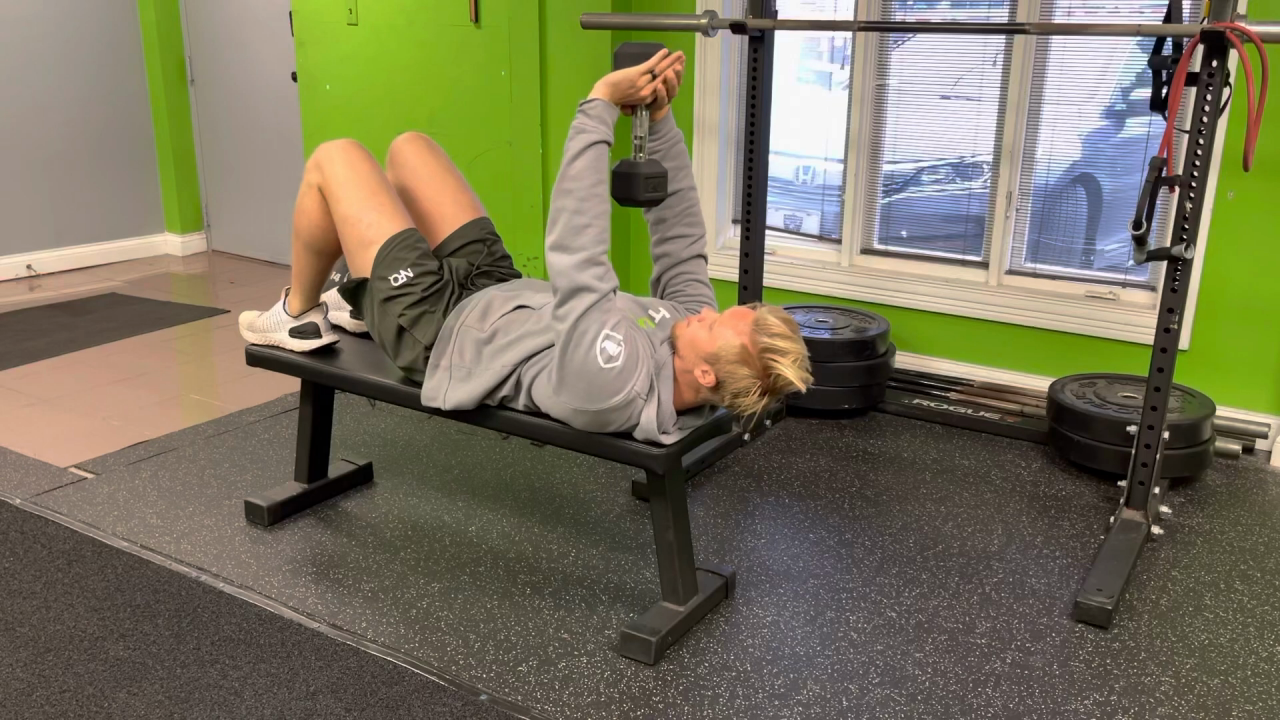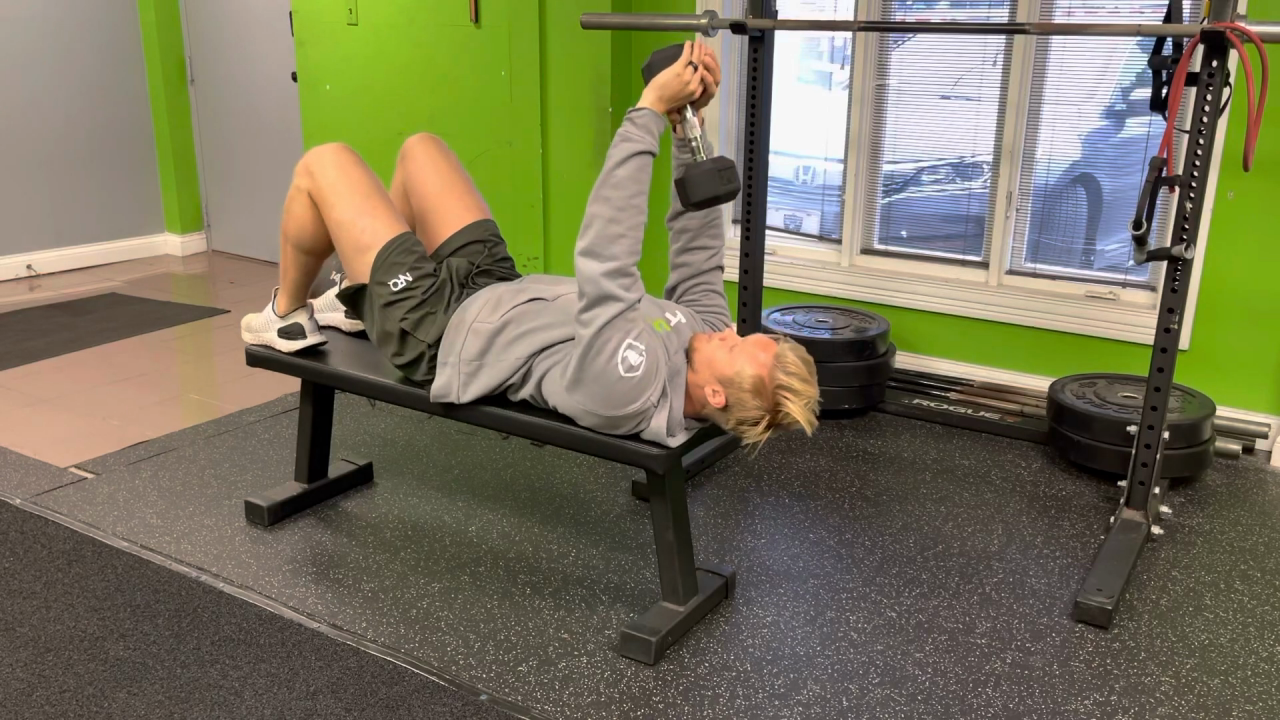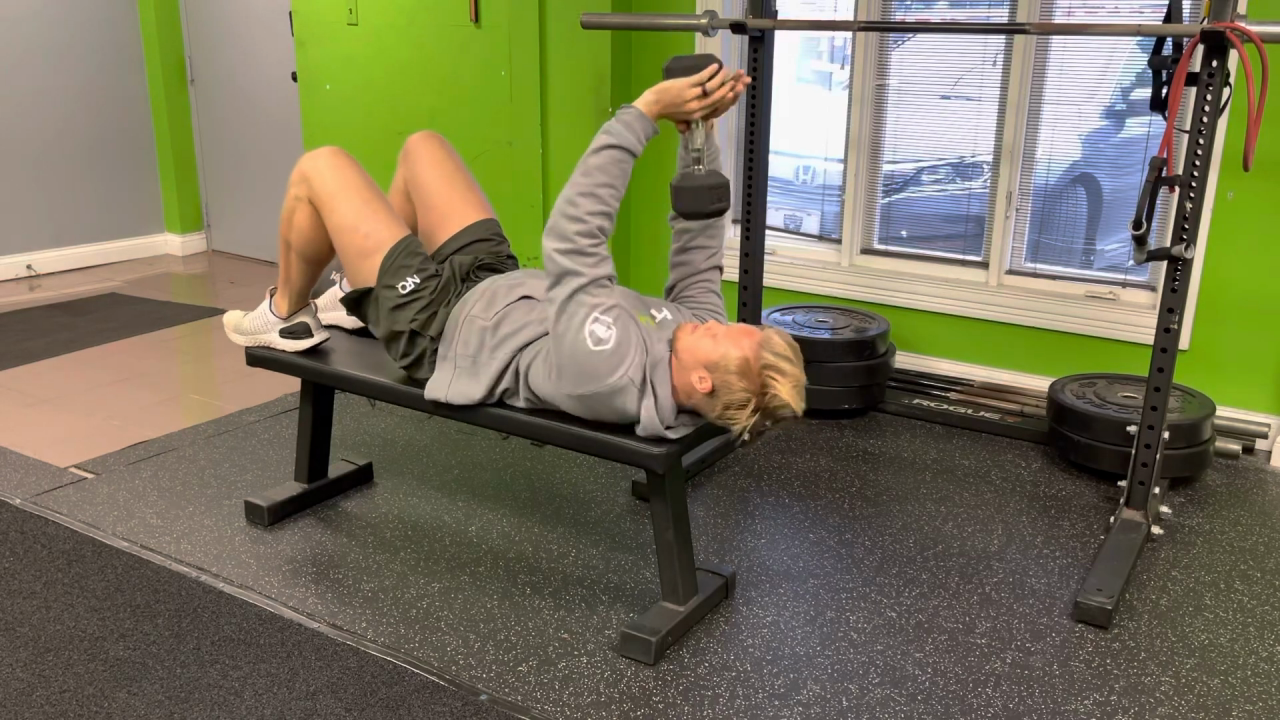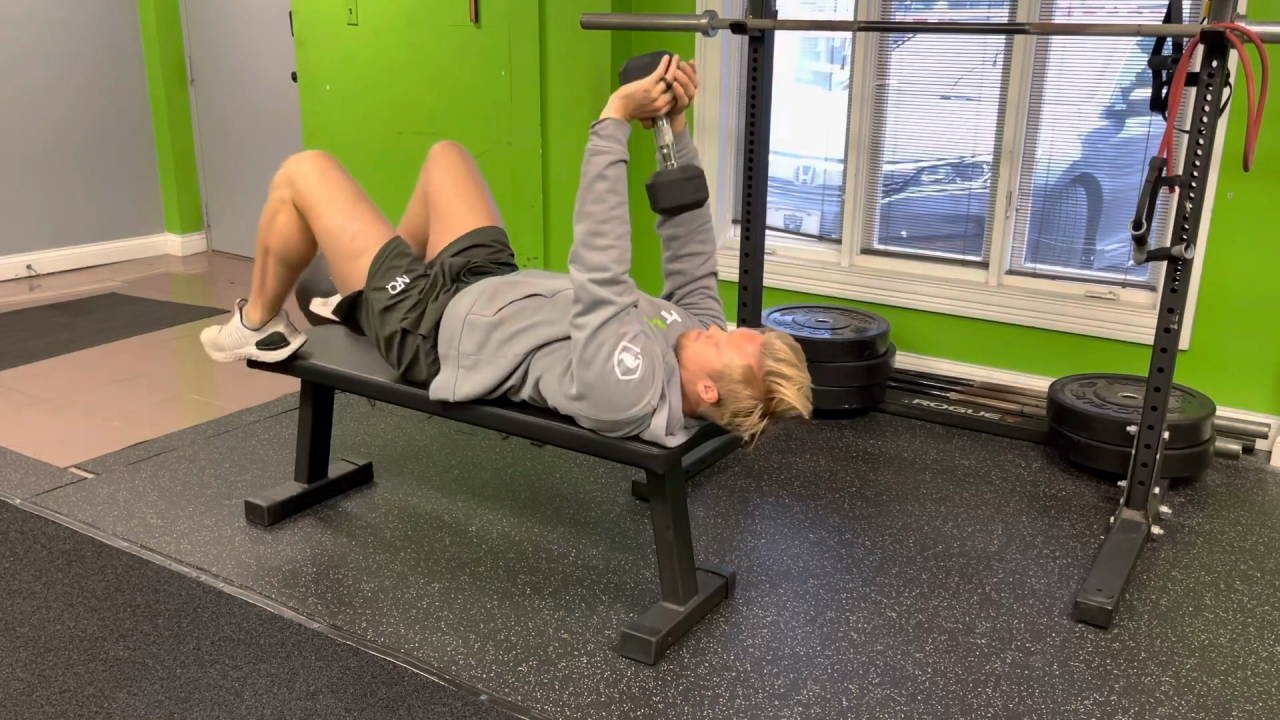
dt=0.7s
person 1, frame 1
left shoulder: (615, 388)
right shoulder: (698, 338)
left elbow: (575, 256)
right elbow: (681, 242)
left wrist: (601, 103)
right wrist: (659, 116)
left hip: (438, 332)
right hip: (495, 294)
left knee: (334, 158)
right knee: (410, 146)
left ankle: (298, 317)
right ankle: (357, 303)
person 1, frame 2
left shoulder: (628, 391)
right shoulder: (703, 331)
left elbow: (604, 261)
right elbow: (699, 245)
left wrist: (652, 109)
left hip: (437, 329)
right hip: (493, 290)
left knee: (324, 163)
right knee: (420, 149)
left ankle: (288, 316)
right ankle: (359, 301)
person 1, frame 3
left shoulder: (608, 376)
right shoulder: (703, 341)
left elbow: (571, 241)
right elbow: (699, 247)
left wrist: (645, 110)
right wrist: (700, 129)
left hip: (438, 326)
right hip: (495, 286)
left knee: (319, 168)
right knee: (423, 145)
left ankle: (286, 316)
right ankle: (360, 297)
person 1, frame 4
left shoulder: (627, 393)
right shoulder: (699, 336)
left elbow: (598, 272)
right elbow: (692, 253)
left wrist: (616, 119)
right wrist: (675, 126)
left hip: (429, 326)
right hip: (490, 285)
left knee: (303, 172)
right knee: (446, 155)
left ankle: (258, 325)
right ankle: (361, 296)
